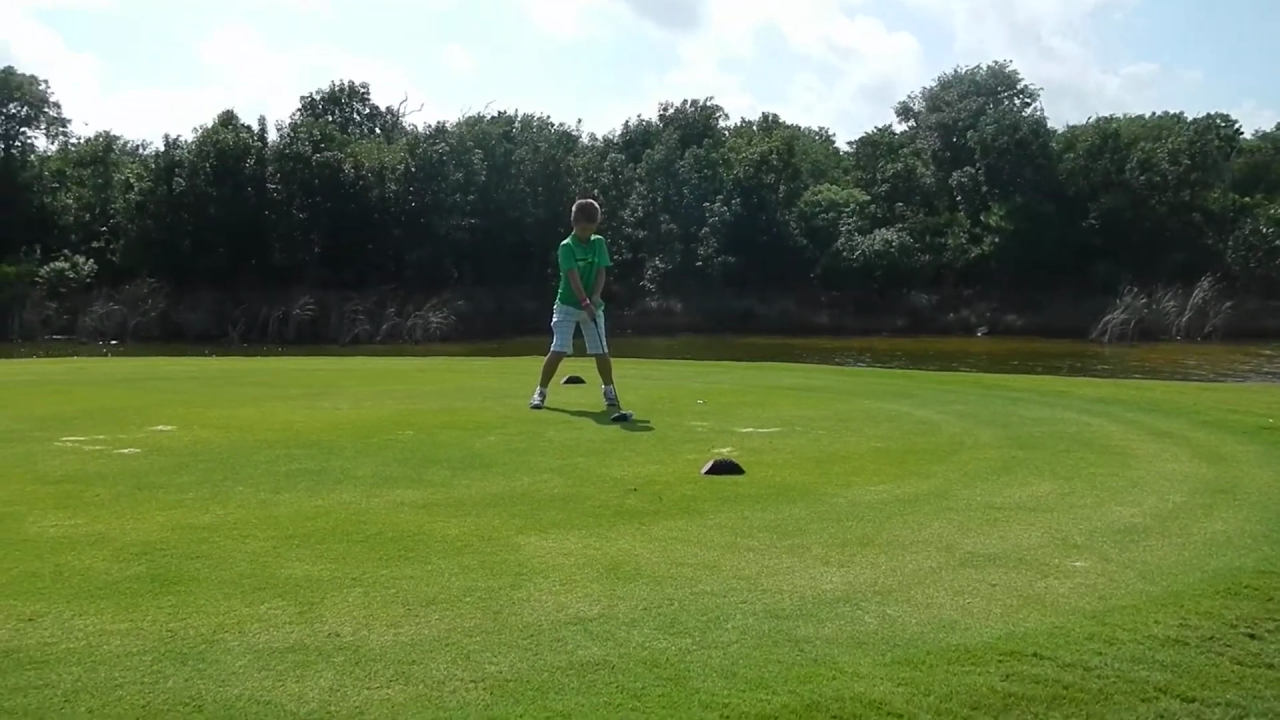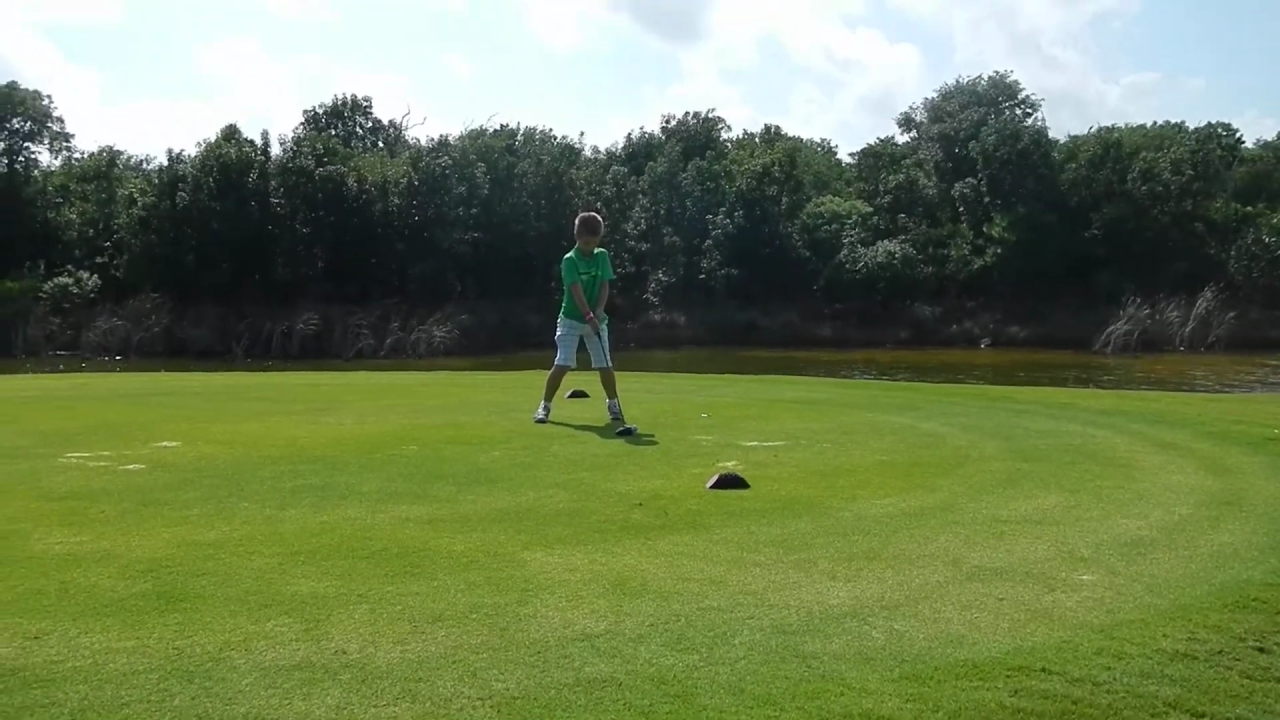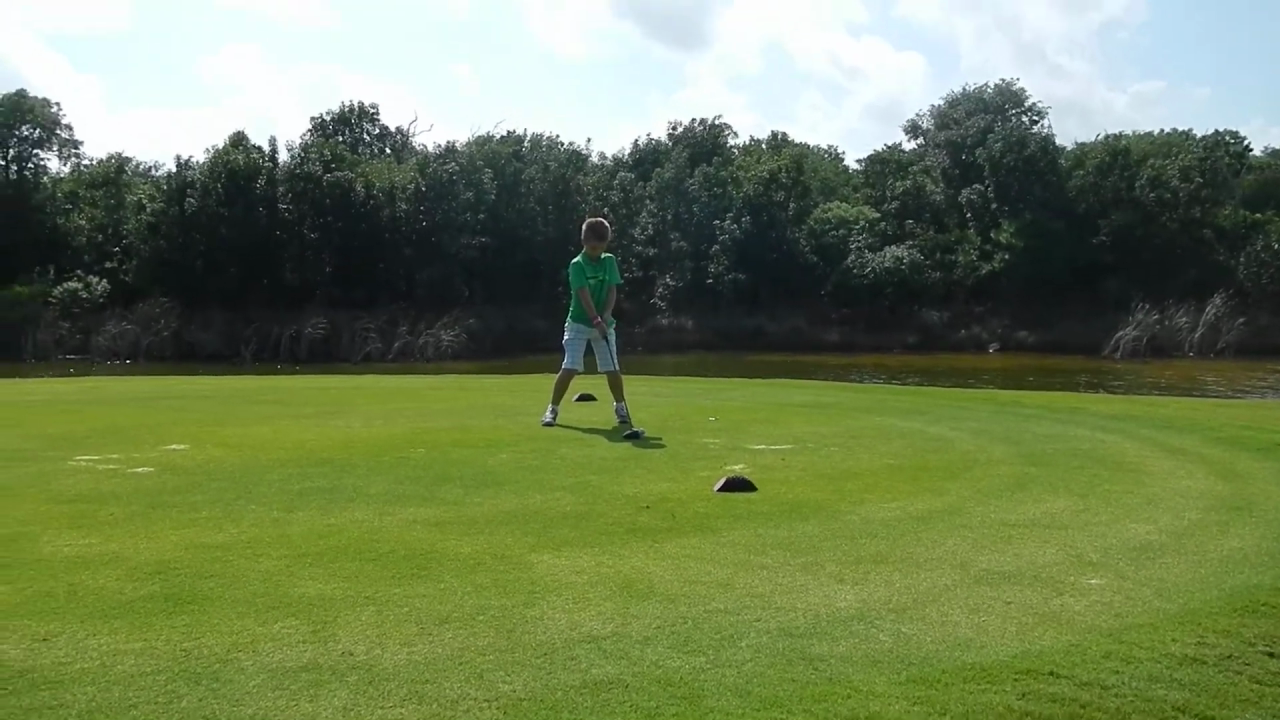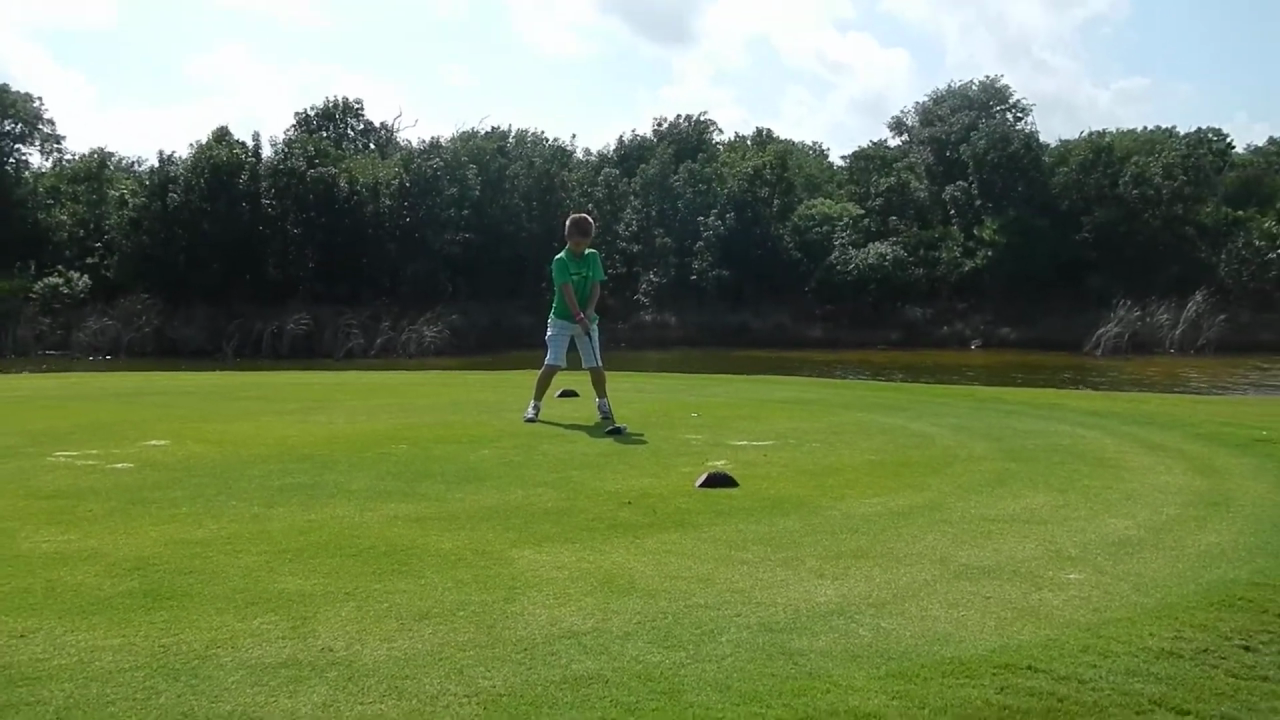
dt=0.1s
person 1, frame 1
left shoulder: (599, 243)
right shoulder: (566, 247)
left elbow: (601, 273)
right elbow: (573, 278)
left wrist: (595, 297)
right wrist: (585, 303)
left hip: (592, 305)
right hip: (568, 305)
left knee: (601, 351)
right knee: (558, 350)
left ankle: (609, 390)
right ankle: (540, 391)
person 1, frame 2
left shoulder: (602, 256)
right shoulder: (569, 260)
left elbow: (604, 286)
right elbow: (577, 292)
left wrist: (599, 310)
right wrist: (588, 316)
left hip: (596, 318)
right hip: (571, 319)
left knee: (605, 365)
right knee: (562, 364)
left ankle: (613, 404)
right ankle: (545, 406)
person 1, frame 3
left shoulder: (609, 261)
right shoulder: (577, 265)
left elbow: (612, 291)
right elbow: (584, 296)
left wrist: (606, 314)
right wrist: (595, 320)
left hip: (603, 322)
right hip: (579, 323)
left knee: (612, 368)
right knee: (569, 368)
left ankle: (620, 407)
right ankle: (552, 409)
person 1, frame 4
left shoulder: (593, 256)
right shoulder: (560, 261)
left elbow: (595, 287)
right elbow: (567, 292)
left wrist: (589, 310)
right wrist: (578, 316)
left hip: (586, 319)
right hip: (562, 319)
left knee: (595, 364)
right knee: (552, 364)
left ankle: (603, 403)
right ankle: (534, 405)
